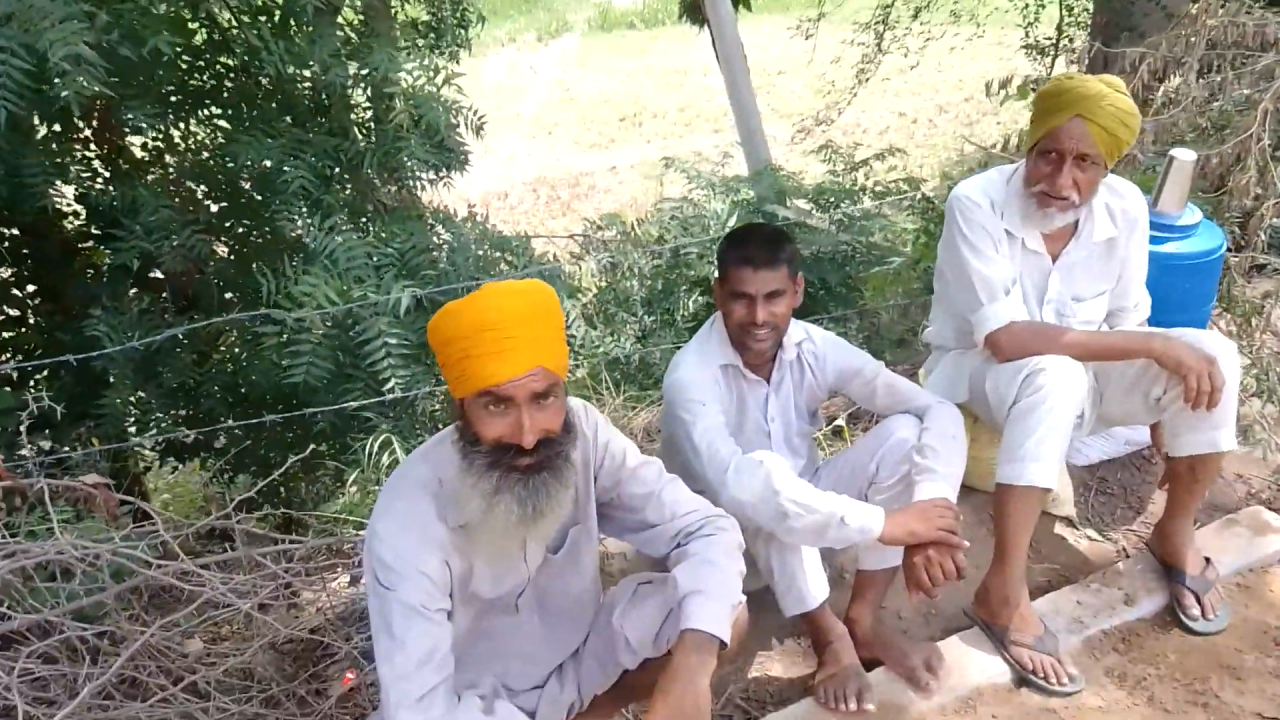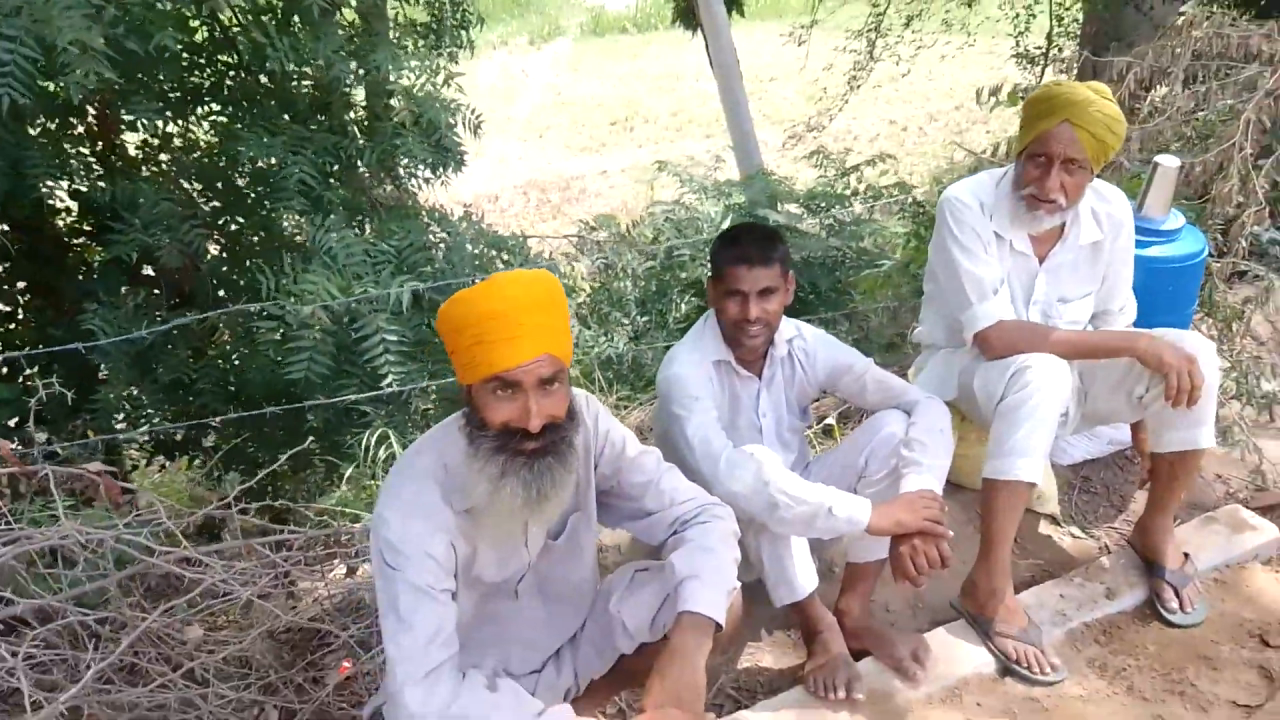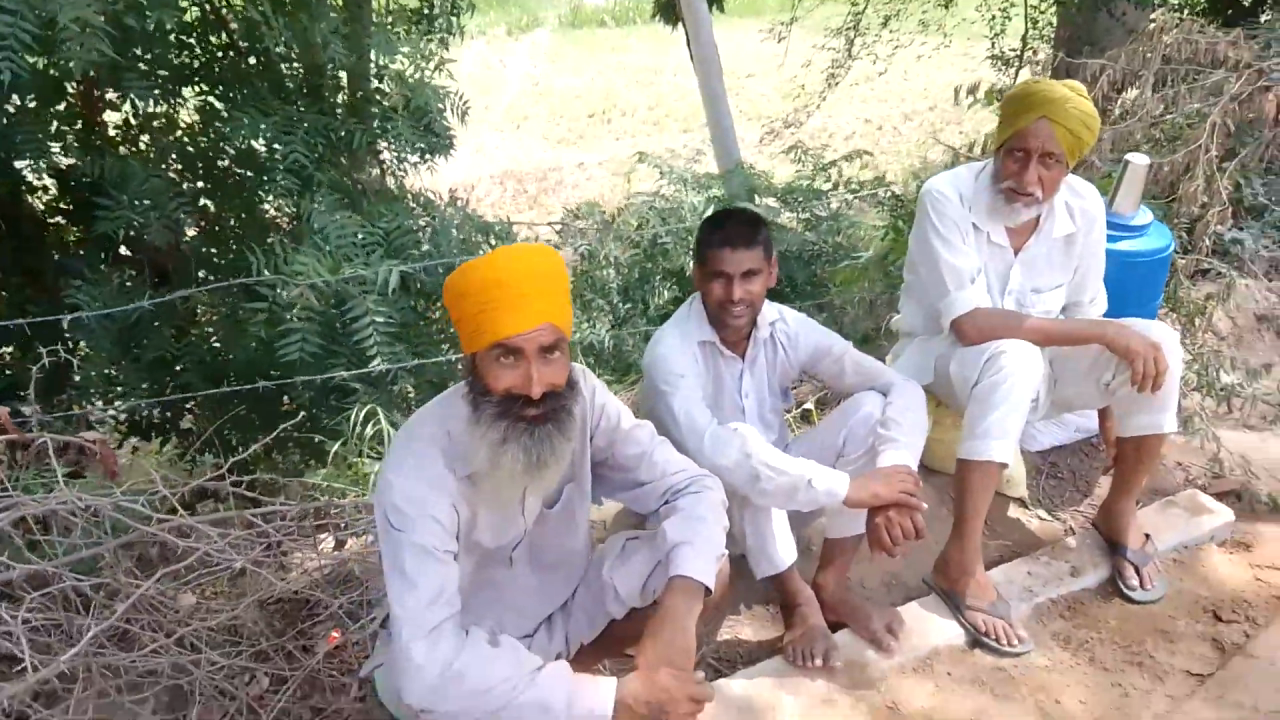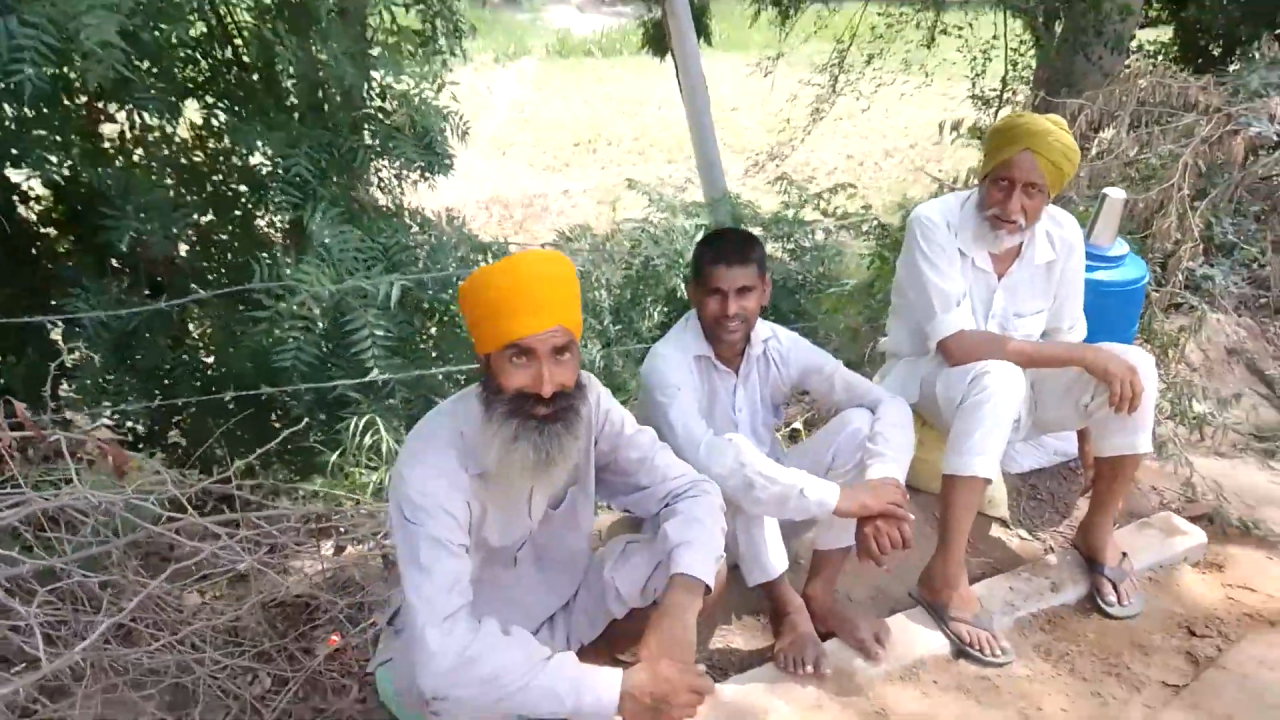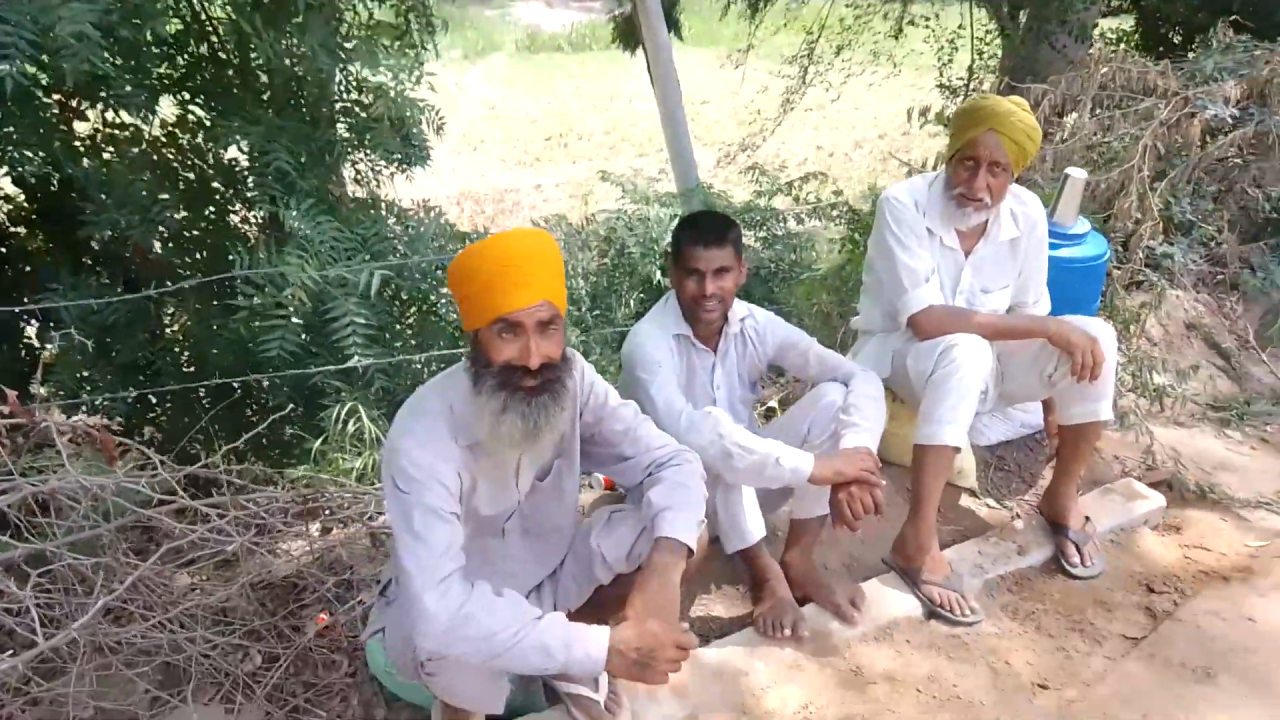
dt=0.2s
person 1, frame 1
left shoulder: (1125, 207)
right shoulder: (976, 203)
left elbow: (1127, 324)
right elbow: (1005, 339)
left wrist: (1163, 420)
right wrist: (1155, 347)
left hip: (1074, 373)
right hip: (975, 369)
left knee: (1211, 356)
right knee: (1055, 375)
left ankle: (1175, 535)
right ankle: (1002, 594)
person 1, frame 2
left shoulder: (1110, 211)
right shoulder: (967, 205)
left elbow: (1111, 325)
right elbow: (994, 337)
left wrist: (1143, 420)
right wrist: (1139, 346)
left hip: (1059, 373)
right hip: (964, 370)
left knee: (1191, 356)
right knee: (1040, 372)
left ankle: (1156, 531)
right ankle: (989, 586)
person 1, frame 3
left shoulder: (1083, 206)
right shoulder: (947, 197)
left elbow: (1081, 317)
right elbow: (971, 324)
left wrist: (1110, 404)
right wrist: (1106, 334)
left hip: (1031, 362)
right hip: (940, 356)
left knee: (1155, 344)
right knee: (1013, 358)
left ankle: (1119, 512)
right ankle: (960, 562)
person 1, frame 4
left shoulder: (1063, 235)
right shoulder: (934, 224)
left elbow: (1062, 340)
right elbow: (957, 345)
left wrist: (1088, 428)
right wrist: (1085, 356)
left hip: (1013, 385)
right hip: (927, 378)
left knee: (1133, 369)
right knee: (998, 376)
left ankle: (1097, 531)
right ankle: (945, 576)
person 1, frame 5
left shoulder: (1026, 213)
right shoulder: (903, 204)
left elbow: (1027, 315)
right elbow: (926, 321)
left wrist: (1052, 397)
right wrist: (1048, 328)
left hip: (979, 360)
right hip: (897, 354)
left knee: (1094, 338)
right knee: (965, 351)
left ankle: (1061, 496)
right ankle: (917, 541)
person 2, frame 1
left shoulder: (582, 431)
right shoulder: (410, 515)
left elbow: (707, 529)
left wrist: (691, 667)
left hip: (575, 653)
left knee: (723, 613)
person 2, frame 2
left shoulder: (582, 421)
right shoulder: (417, 499)
left elbow: (703, 517)
left wrist: (688, 649)
left hip: (572, 641)
left knee: (719, 599)
person 2, frame 3
left shoulder: (579, 395)
right shoulder: (420, 465)
left elbow: (693, 488)
right elbow: (431, 664)
left wrist: (679, 610)
left hip: (561, 605)
right hip: (465, 650)
left knee: (704, 569)
left ankle: (566, 678)
person 2, frame 4
left shoulder: (584, 402)
right shoulder: (433, 461)
left elbow: (692, 493)
right elbow: (444, 654)
left wrist: (680, 607)
left hip: (561, 605)
right hip: (471, 645)
left knee: (704, 566)
right knee: (449, 674)
left ankle: (569, 676)
person 2, frame 5
left shoulder: (570, 378)
right shoulder: (424, 433)
left elbow: (674, 463)
right elbow: (439, 613)
left wrist: (664, 570)
right wrist: (606, 649)
left hip: (547, 576)
right hip: (459, 613)
left knee: (683, 535)
right knee: (454, 640)
left ankle: (562, 643)
person 3, frame 1
left shoulder: (815, 348)
right shoulder: (691, 375)
left elbow: (938, 411)
right elbow: (734, 487)
left wrist: (930, 510)
right wrist: (881, 524)
left hip: (807, 517)
left knee: (904, 432)
right knee: (764, 472)
left ankle: (862, 623)
right ankle: (829, 637)
person 3, frame 2
left shoulder: (806, 345)
right shoulder: (685, 371)
left elbow: (925, 406)
right elbow: (726, 479)
left wrist: (917, 505)
right wrist: (868, 514)
left hip: (799, 510)
left knee: (893, 427)
right knee: (755, 468)
left ankle: (853, 614)
right ankle: (819, 628)
person 3, frame 3
left shoulder: (788, 329)
right shoulder: (671, 351)
left elbow: (902, 389)
right elbow: (711, 453)
left wrist: (892, 479)
right wrist: (846, 488)
left hip: (779, 489)
left knee: (870, 407)
right knee: (735, 458)
left ankle: (830, 588)
right ankle: (797, 600)
person 3, frame 4
left shoulder: (780, 346)
right shoulder: (667, 364)
left elbow: (889, 405)
right elbow: (707, 461)
left wrist: (882, 492)
right wrist: (837, 498)
left hip: (771, 503)
left knee: (859, 424)
right knee: (730, 477)
left ankle: (819, 597)
right ankle: (787, 608)
person 3, frame 5
left shoulder: (756, 325)
right shoulder: (647, 344)
left elbow: (861, 378)
right elbow: (687, 433)
left wrist: (855, 460)
right wrist: (812, 467)
left hip: (748, 478)
left knee: (833, 396)
right knee: (709, 449)
left ankle: (797, 563)
right ankle: (766, 576)
